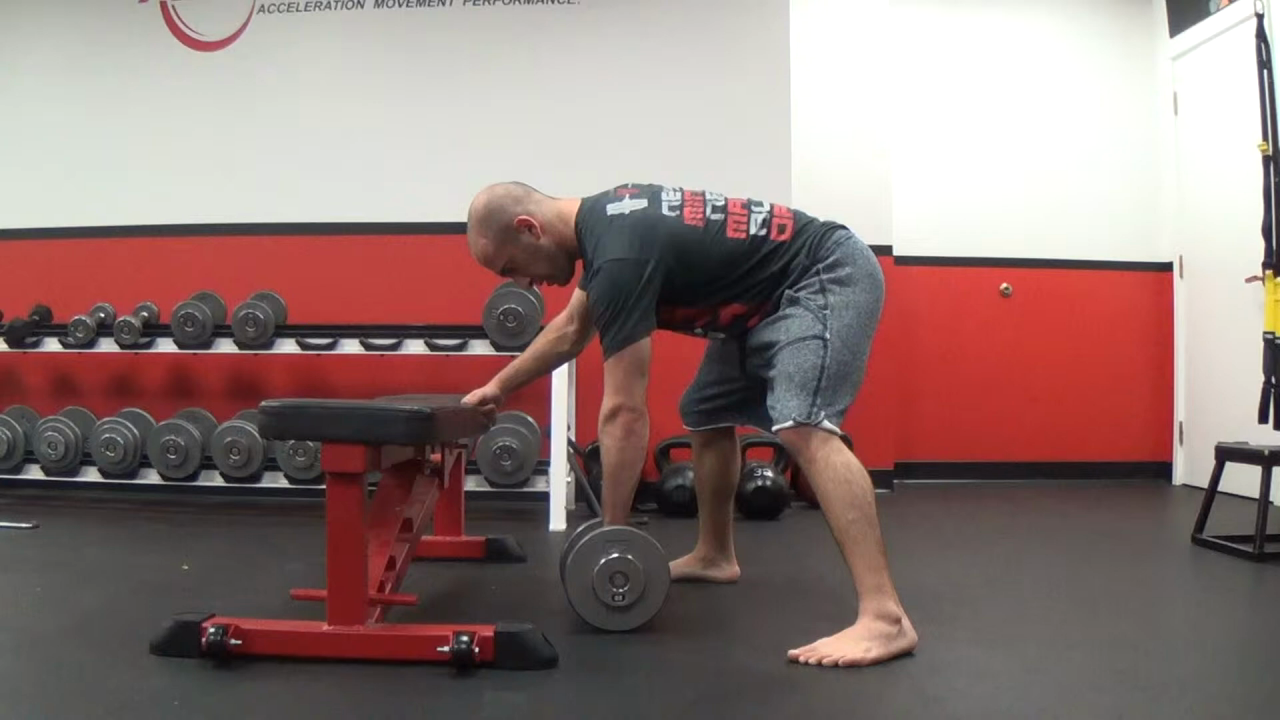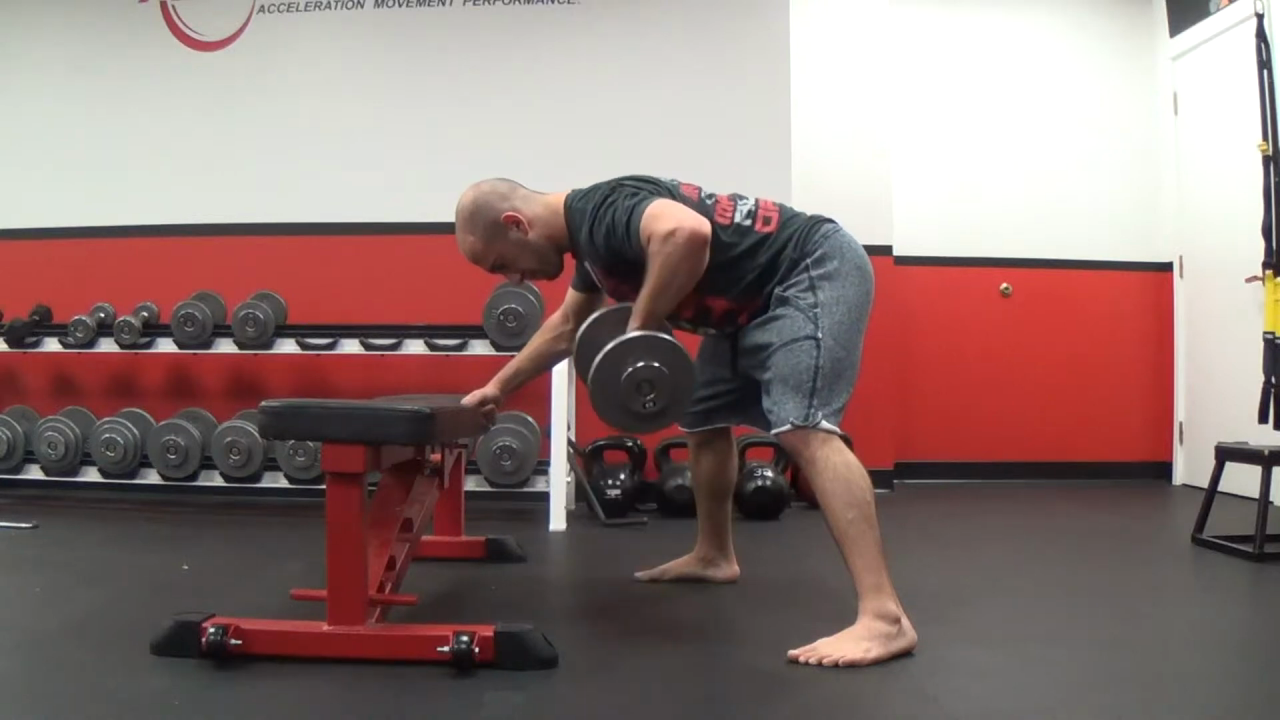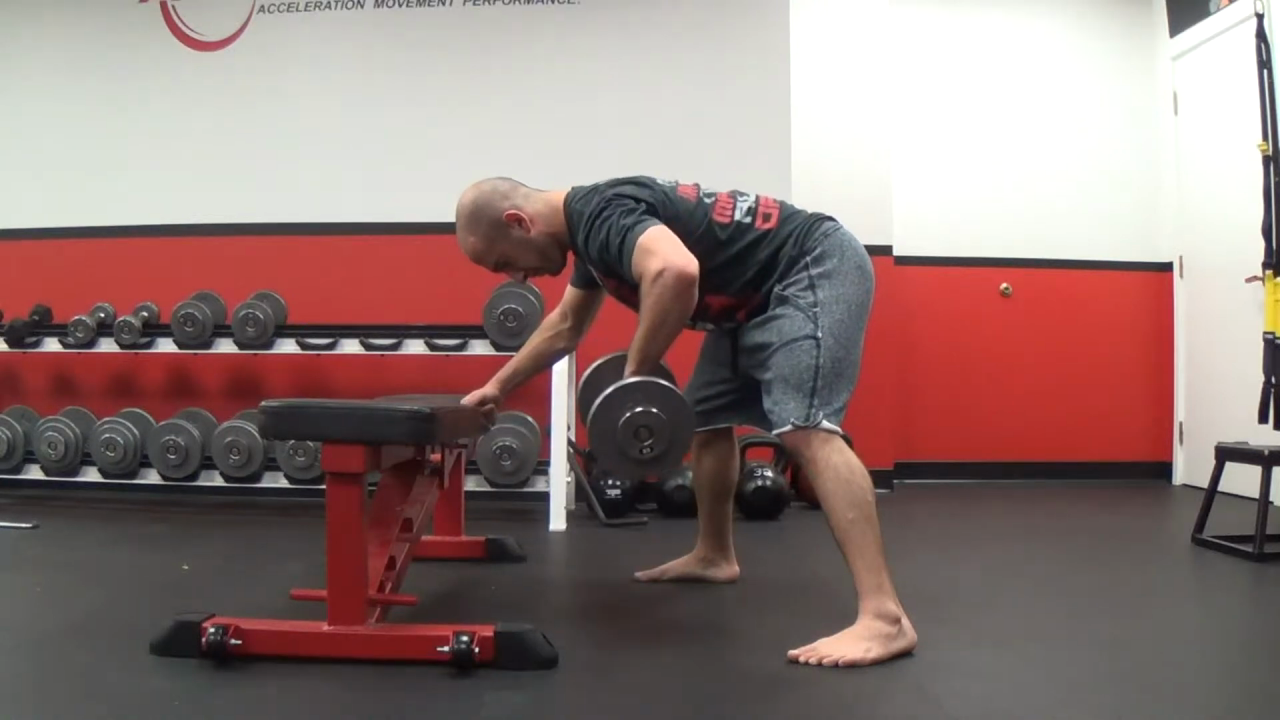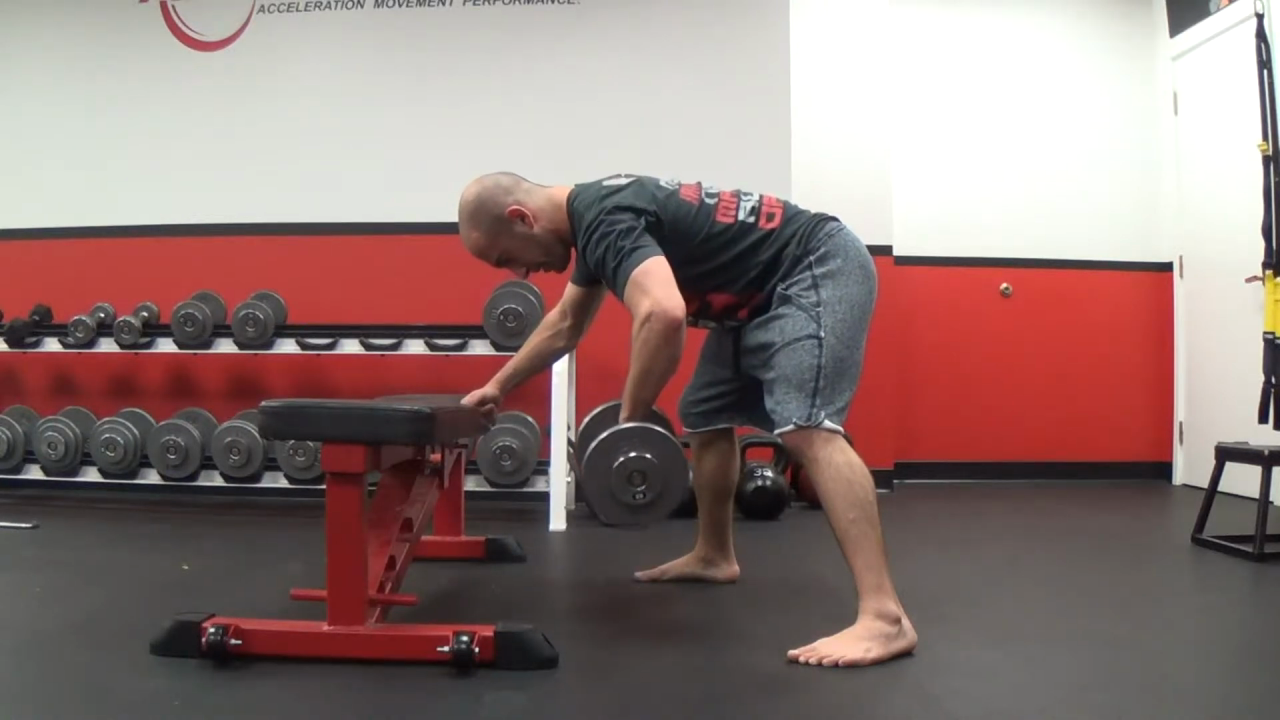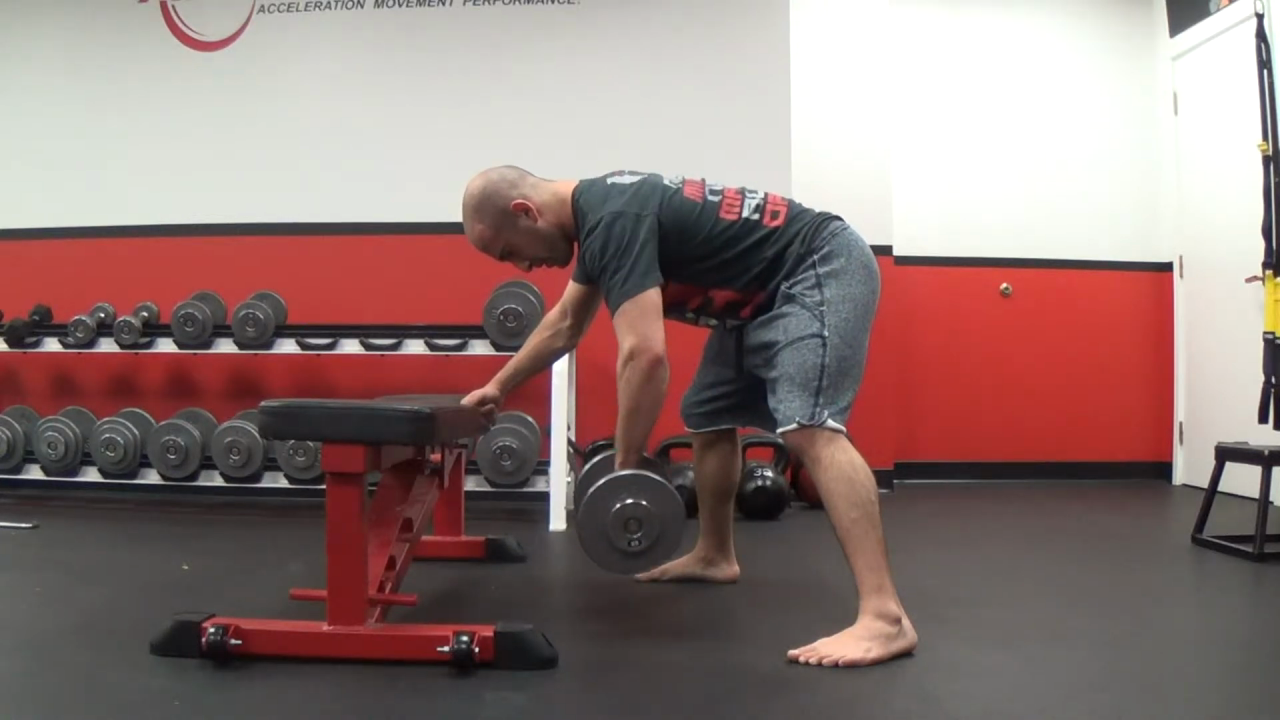
dt=1s
person 1, frame 1
left shoulder: (619, 253)
right shoulder: (603, 222)
left elbow: (624, 413)
right elbow: (572, 329)
right wrist: (499, 385)
left hip: (829, 275)
left knee: (803, 429)
right knee: (706, 416)
left ankle: (885, 618)
right ankle: (714, 555)
person 1, frame 2
left shoulder: (602, 211)
right shoulder: (591, 232)
left elbow: (688, 234)
right elbow: (566, 328)
left wrist: (637, 333)
right wrist: (499, 386)
left hip: (816, 270)
right hip: (758, 300)
left knee: (803, 430)
right knee: (704, 419)
left ankle: (885, 618)
right ankle: (713, 556)
person 1, frame 3
left shoulder: (601, 216)
right shoulder: (590, 227)
left elbow: (676, 271)
right elbow: (565, 327)
left wrist: (633, 380)
right wrist: (498, 386)
left hip: (815, 268)
right hip: (759, 296)
left knee: (804, 429)
right knee: (707, 419)
left ankle: (884, 617)
right ankle: (713, 556)
person 1, frame 4
left shoulder: (605, 220)
right shoulder: (592, 219)
left elbow: (663, 315)
right elbow: (564, 325)
left wrist: (628, 427)
right wrist: (498, 385)
left hip: (818, 269)
right hip: (762, 295)
left knee: (806, 429)
right knee: (705, 418)
left ankle: (884, 617)
right ankle: (713, 556)
person 1, frame 5
left shoulder: (613, 220)
right shoulder: (597, 213)
left elbow: (644, 355)
right elbow: (565, 324)
left wrist: (624, 474)
right wrist: (499, 386)
left hip: (822, 268)
right hip: (764, 294)
left knee: (808, 428)
right knee: (707, 418)
left ankle: (885, 616)
right ankle: (714, 555)
